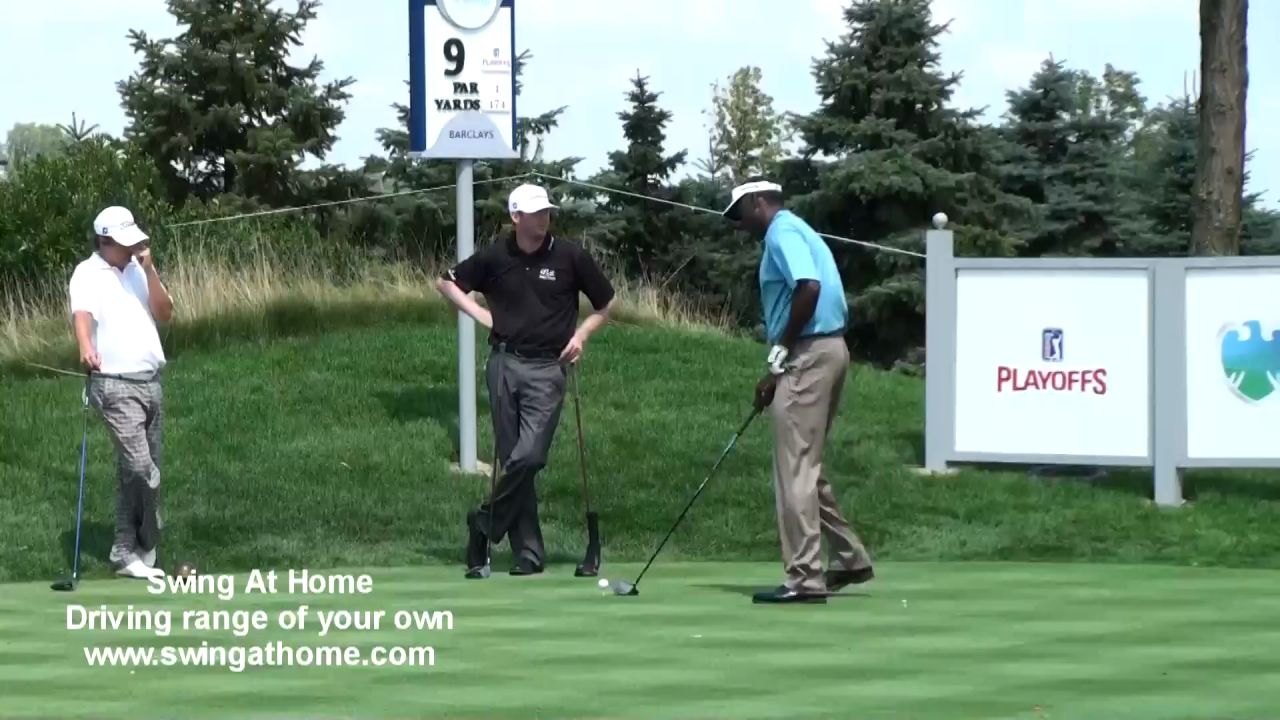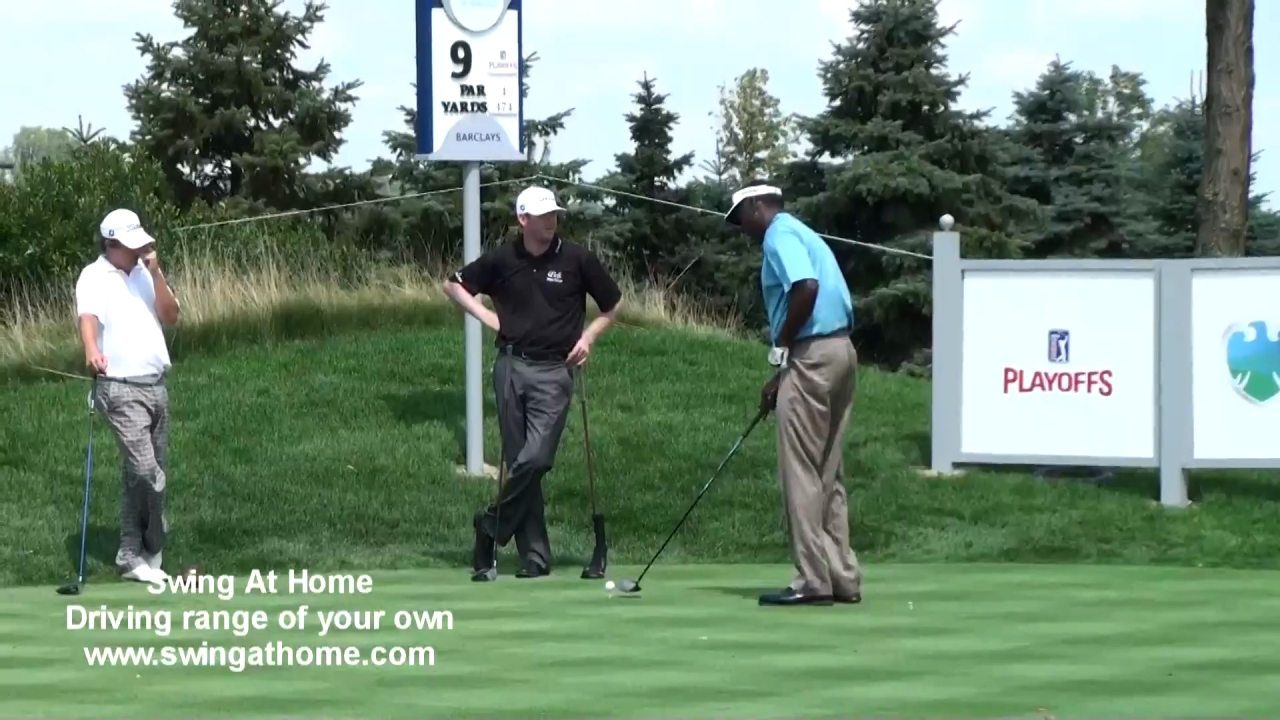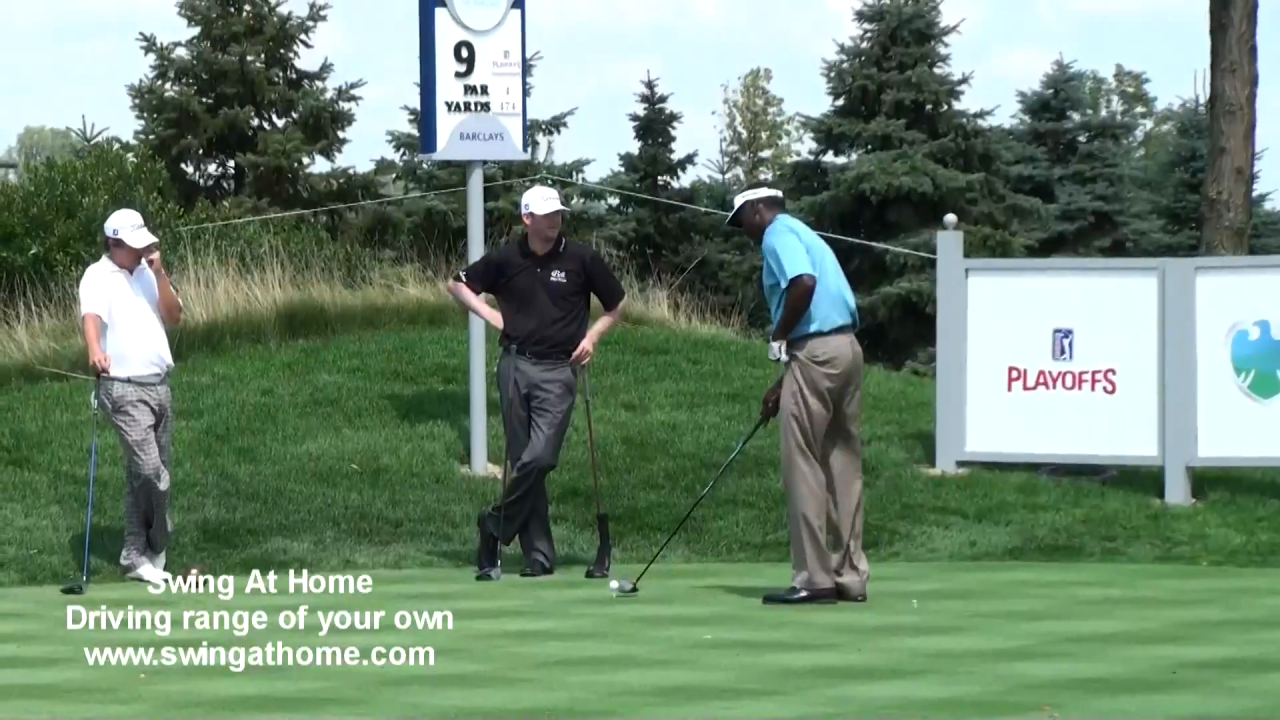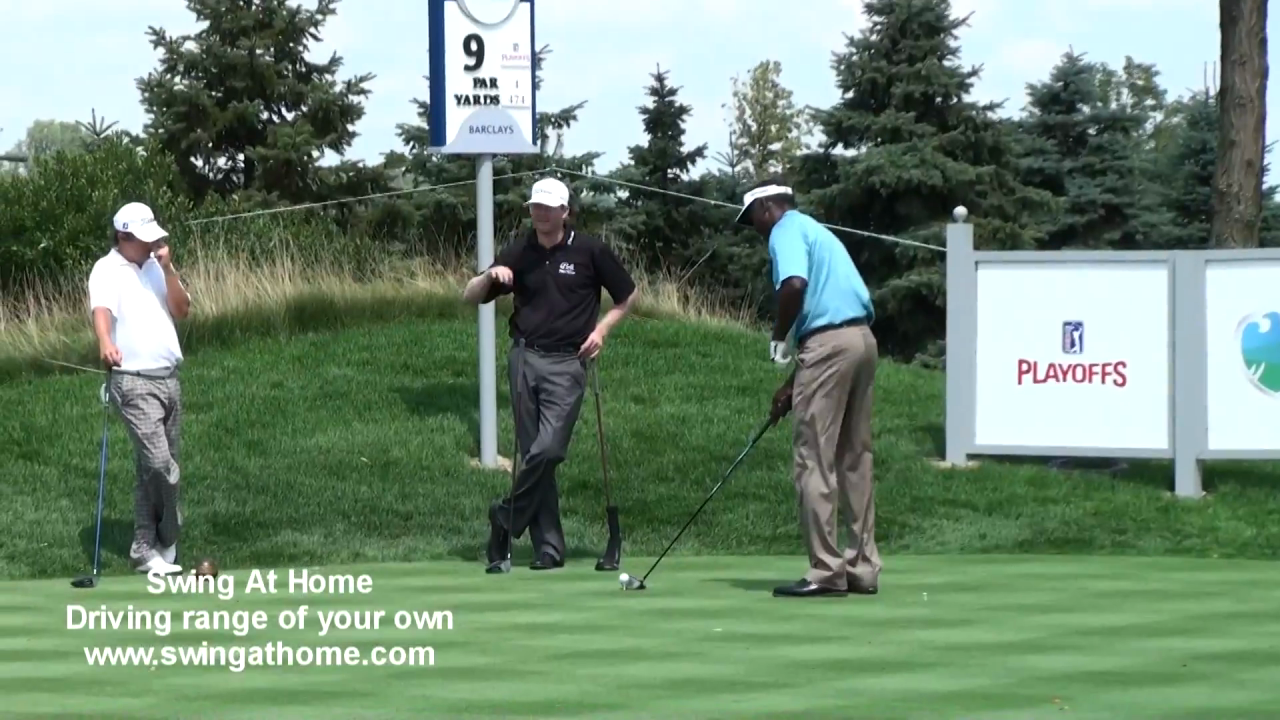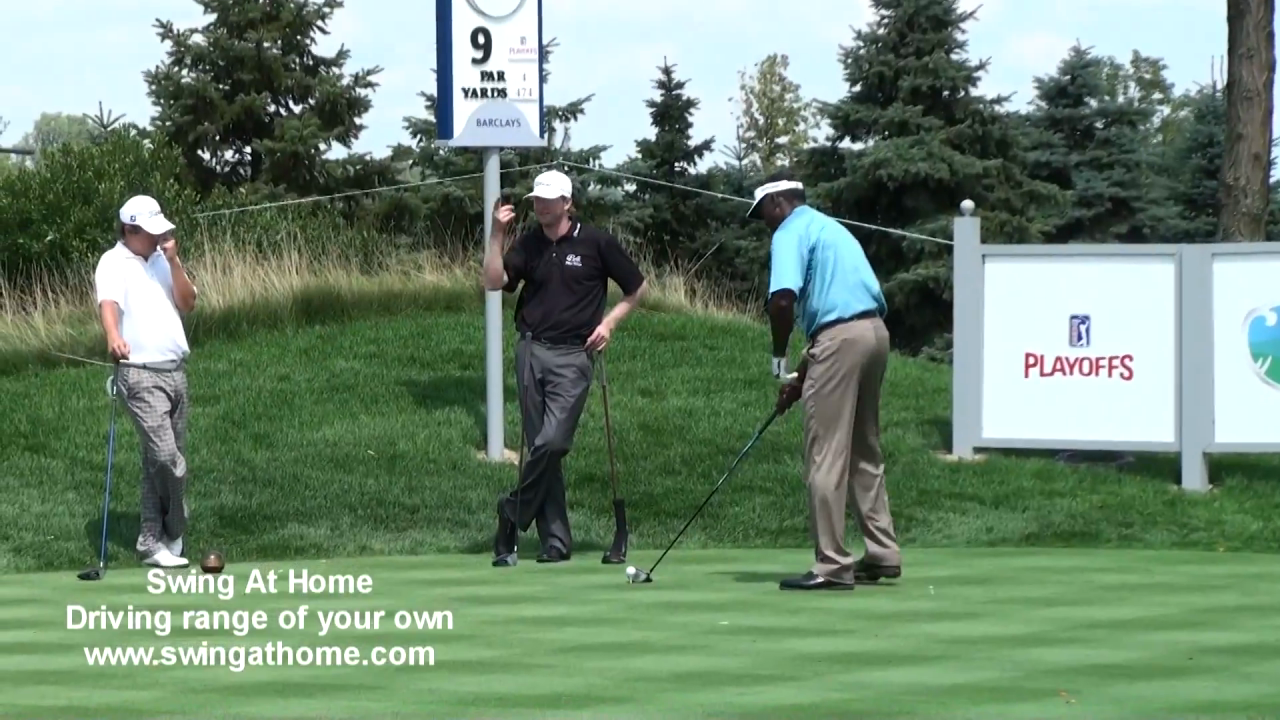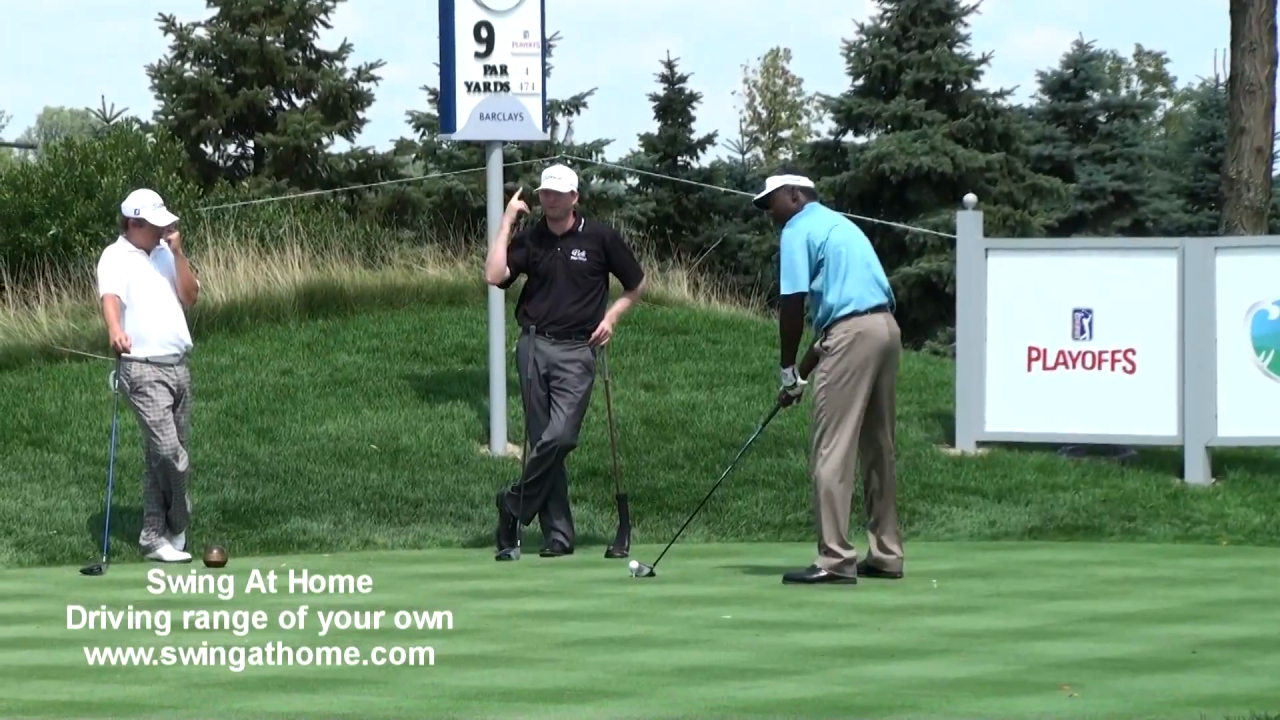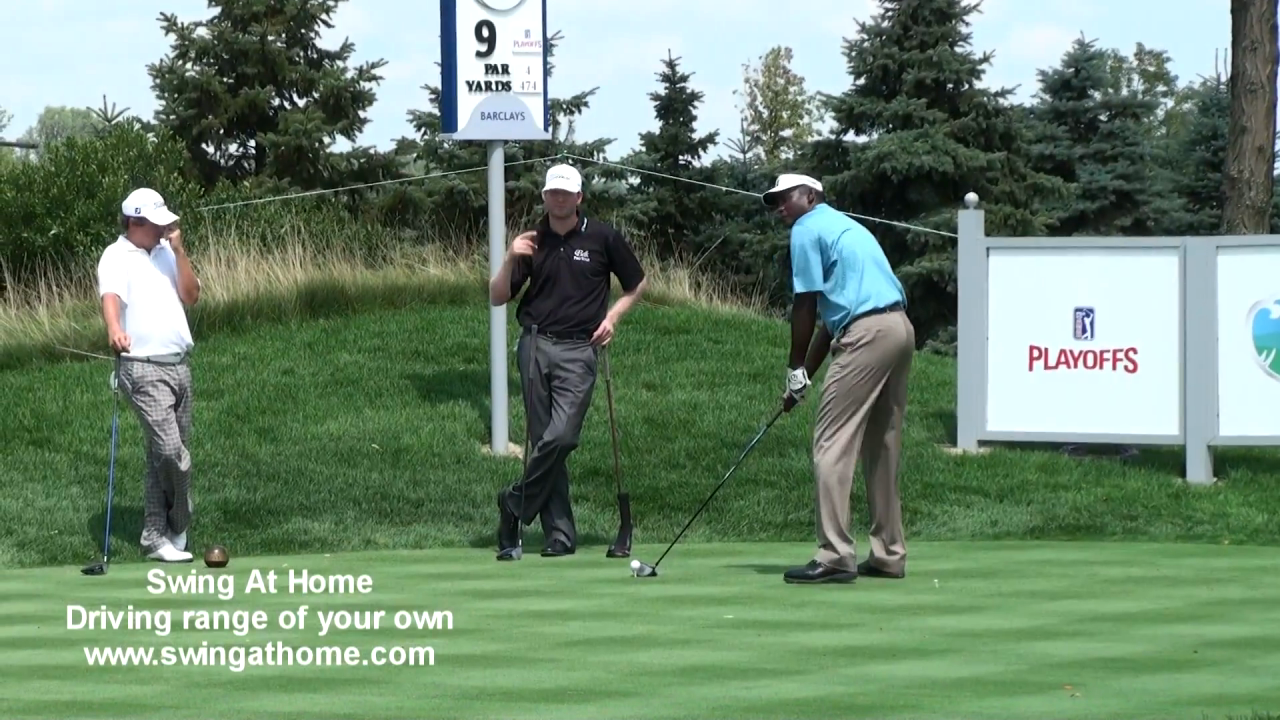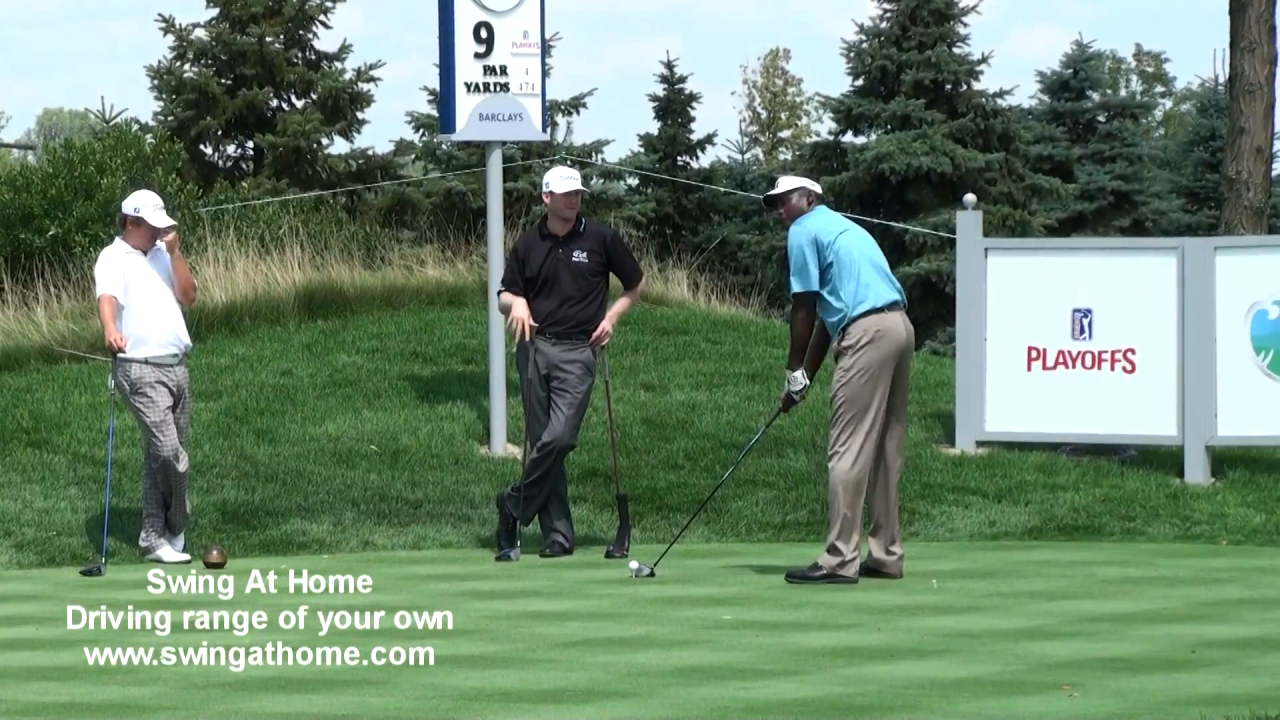
dt=0.2s
person 1, frame 1
right shoulder: (796, 232)
left elbow: (808, 287)
left wrist: (780, 348)
right wrist: (775, 372)
left hip: (809, 355)
right hip: (827, 350)
left knee: (794, 469)
right knee: (806, 467)
person 1, frame 2
right shoulder: (800, 233)
left elbow: (806, 287)
left wrist: (779, 345)
right wrist: (780, 377)
left hip: (813, 355)
right hip: (838, 350)
left knee: (799, 470)
right knee: (826, 472)
person 1, frame 3
right shoulder: (801, 233)
left elbow: (803, 283)
left wrist: (778, 337)
right wrist: (782, 384)
left hip: (817, 352)
right hip: (845, 348)
left knee: (803, 467)
right knee: (842, 467)
person 1, frame 4
right shoulder: (814, 231)
left elbow: (792, 287)
left wrist: (778, 341)
right wrist: (793, 384)
left hip: (830, 345)
right hip: (861, 340)
left knee: (815, 463)
right knee: (854, 460)
person 1, frame 5
right shoulder: (828, 227)
left elbow: (782, 299)
left wrist: (780, 359)
right wrist: (801, 373)
left hip: (841, 338)
right hip: (873, 332)
left knee: (826, 457)
right knee: (864, 450)
person 1, frame 6
right shoulder: (837, 224)
left elbow: (794, 305)
left wrist: (788, 369)
right wrist: (803, 371)
left hip: (854, 334)
right hip: (884, 328)
left knee: (832, 451)
right knee: (877, 448)
person 1, frame 7
right shoulder: (841, 226)
left elbow: (806, 306)
left wrist: (795, 371)
right wrist: (807, 374)
left hip: (868, 333)
right hip: (897, 328)
left knee: (832, 444)
right knee: (882, 447)
person 1, frame 8
right shoulder: (840, 228)
left elbow: (804, 307)
right elbow: (828, 315)
left wrist: (794, 372)
right wrist: (806, 377)
left hip: (869, 334)
right hip: (896, 328)
left knee: (849, 451)
right knee: (884, 449)
person 2, frame 1
left shoulder: (570, 256)
right shoulder: (494, 256)
left elbow: (605, 302)
right elbow: (447, 282)
left wrist: (581, 335)
right wrist: (480, 313)
left hip: (547, 368)
right hip: (504, 363)
left knee: (529, 456)
right knee: (511, 458)
left ankle: (484, 524)
right ankle: (528, 552)
person 2, frame 2
left shoulder: (577, 258)
right shoulder: (501, 259)
left elbow: (612, 304)
right elbow: (453, 283)
left wrist: (588, 337)
right wrist: (486, 315)
left hip: (553, 370)
right hip: (510, 366)
left knee: (536, 458)
right knee: (518, 461)
left ankle: (491, 526)
right ankle: (534, 555)
person 2, frame 3
left shoulder: (581, 257)
right shoulder: (505, 258)
left elbow: (616, 303)
right elbow: (457, 283)
left wrist: (592, 336)
right wrist: (486, 310)
left hip: (558, 369)
right hip: (515, 365)
left knee: (540, 457)
right knee: (522, 460)
left ankle: (495, 524)
right ankle: (538, 554)
person 2, frame 4
left shoulder: (591, 249)
right shoulder: (518, 252)
left elbow: (627, 295)
right elbow: (471, 296)
left wrist: (602, 329)
right wrist: (492, 275)
left hip: (566, 362)
right hip: (525, 358)
left knee: (548, 449)
right knee: (533, 453)
left ankle: (506, 518)
right ankle: (549, 546)
person 2, frame 5
left shoulder: (597, 241)
right shoulder: (526, 244)
left elbow: (636, 287)
right elbow: (493, 283)
left wrist: (609, 322)
right wrist: (497, 234)
left hip: (574, 354)
right hip: (531, 350)
left knee: (553, 441)
right knee: (541, 445)
left ankle: (514, 511)
right ankle: (555, 539)
person 2, frame 6
left shoulder: (601, 236)
right shoulder: (528, 238)
left elbow: (637, 283)
right elbow: (494, 277)
left wrist: (612, 317)
right wrist: (507, 223)
left hip: (576, 349)
right hip: (534, 345)
left knee: (560, 436)
right knee: (541, 439)
left ankle: (514, 503)
right ankle: (558, 534)
person 2, frame 7
left shoulder: (603, 236)
right shoulder: (531, 241)
left elbow: (637, 283)
right elbow: (497, 297)
left wrist: (613, 317)
right wrist: (511, 258)
left hip: (578, 349)
right hip: (535, 345)
left knee: (561, 436)
right knee: (544, 439)
left ankle: (516, 503)
right ankle: (560, 533)
person 2, frame 8
left shoulder: (602, 237)
right shoulder: (528, 243)
left elbow: (636, 283)
right elbow: (505, 292)
left wrist: (611, 317)
right wrist: (514, 303)
left hip: (577, 350)
right hip: (535, 348)
left knee: (559, 437)
right knee: (542, 440)
left ankle: (514, 503)
right ankle: (558, 534)
person 3, frame 1
left shoulder: (139, 269)
right shoulder: (88, 274)
left elbow: (164, 313)
right elbow: (82, 313)
left wrist: (149, 270)
right wrist: (86, 347)
left hip: (150, 381)
right hip: (115, 385)
left knee: (136, 469)
right knee: (140, 467)
left ankle: (127, 551)
right ankle: (144, 548)
person 3, frame 2
left shoulder: (146, 272)
right shoulder: (94, 277)
left elbow: (171, 316)
right elbow: (88, 315)
left wrist: (156, 274)
right wrist: (91, 349)
left hip: (156, 384)
right hip: (120, 389)
left knee: (142, 473)
right knee: (146, 472)
left ankle: (133, 555)
right ankle: (148, 552)
person 3, frame 3
left shoulder: (149, 272)
right shoulder: (97, 276)
left elbow: (173, 316)
right elbow: (91, 315)
left wrist: (160, 273)
right wrist: (94, 349)
left hip: (159, 384)
right hip: (124, 387)
left knee: (145, 472)
right knee: (149, 470)
left ankle: (137, 554)
right ankle: (153, 551)
person 3, frame 4
left shoulder: (158, 266)
right shoulder: (107, 270)
left elbow: (181, 310)
right elbow: (101, 309)
left wrist: (167, 269)
right wrist: (106, 343)
left hip: (169, 377)
right hip: (134, 381)
left knee: (154, 465)
right knee: (160, 464)
left ankle: (147, 548)
right ankle: (165, 543)
person 3, frame 5
left shoulder: (163, 259)
right shoulder: (113, 263)
left elbow: (187, 303)
right elbow: (108, 302)
left wrist: (173, 262)
right wrist: (113, 336)
left hip: (175, 370)
right hip: (140, 374)
left knee: (160, 459)
right knee: (166, 457)
left ankle: (154, 541)
right ankle: (171, 536)
person 3, frame 6
left shoulder: (166, 253)
right shoulder: (115, 257)
left elbow: (190, 297)
right elbow: (110, 296)
left wrist: (178, 253)
right wrist: (115, 329)
left hip: (177, 365)
right hip: (142, 368)
left knee: (163, 453)
right knee: (167, 451)
left ankle: (156, 535)
right ankle: (174, 529)
person 3, frame 7
left shoulder: (167, 252)
right shoulder: (116, 257)
left elbow: (191, 296)
right elbow: (110, 295)
left wrist: (179, 251)
right wrist: (114, 329)
left hip: (178, 364)
right hip: (143, 368)
left knee: (164, 453)
right knee: (169, 450)
left ankle: (157, 535)
right ankle: (177, 528)
person 3, frame 8
left shoulder: (163, 253)
right shoulder: (113, 258)
left elbow: (188, 297)
right elbow: (106, 297)
left wrist: (175, 253)
right wrist: (110, 330)
left hip: (176, 365)
right hip: (141, 369)
left knee: (163, 454)
right knee: (167, 452)
left ankle: (155, 537)
right ankle: (175, 527)
